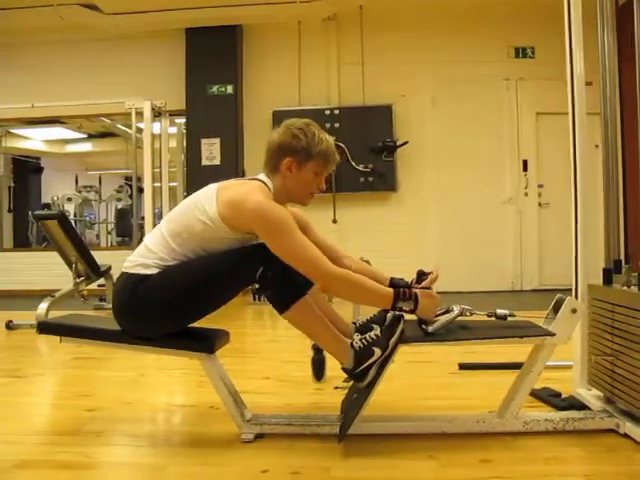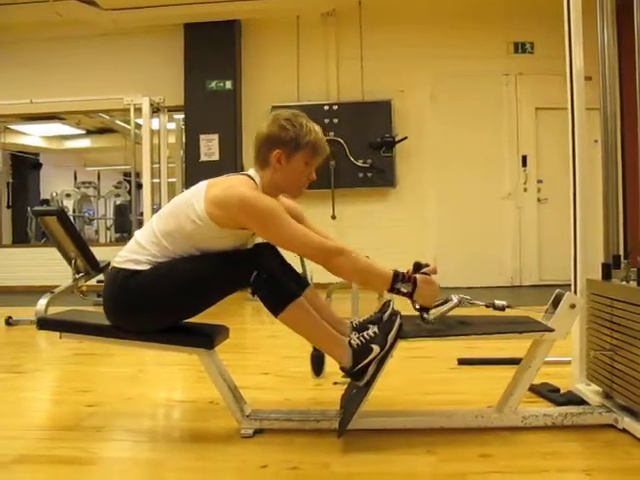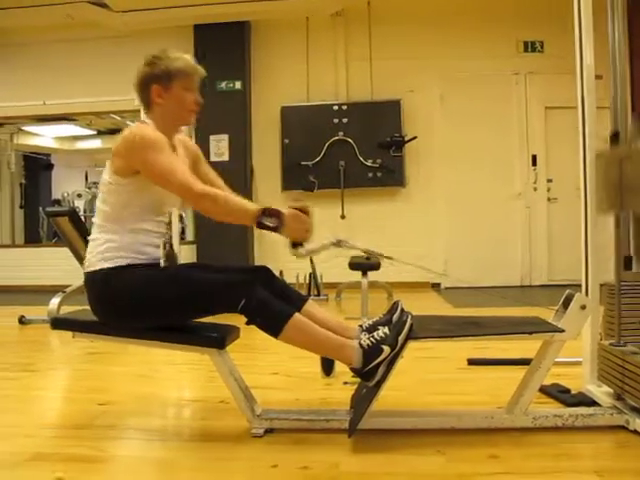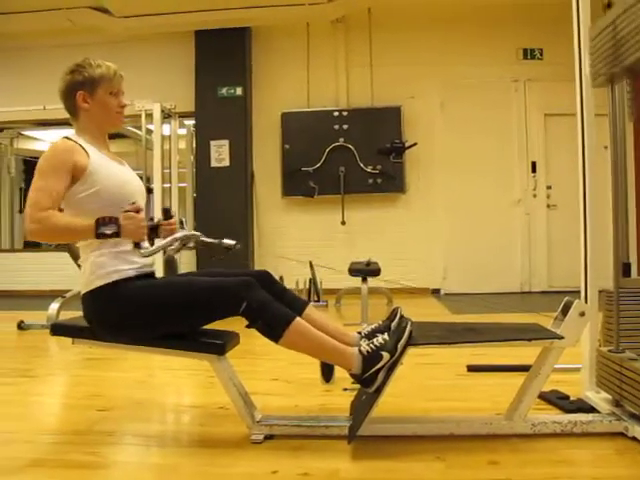
dt=0.7s
person 1, frame 1
left shoulder: (280, 207)
right shoulder: (257, 203)
left elbow: (341, 261)
right elbow: (328, 278)
left wrist: (402, 286)
right wrist: (406, 301)
left hip: (162, 289)
right hip: (139, 296)
left knee: (278, 265)
right knee: (266, 263)
left ankle: (351, 333)
right ankle: (353, 356)
person 1, frame 2
left shoulder: (274, 201)
right shoulder: (245, 198)
left elbow: (335, 248)
right elbow: (329, 256)
left wrist: (400, 276)
right wrist: (406, 285)
left hip: (155, 283)
right hip: (130, 292)
left knee: (267, 264)
right knee: (260, 265)
left ankle: (348, 334)
right ankle: (350, 355)
person 1, frame 3
left shoulder: (181, 145)
right shoulder: (141, 139)
left elbow: (227, 197)
right elbow: (200, 197)
left wrist: (275, 216)
right wrist: (274, 220)
left hip: (145, 275)
right hip: (115, 284)
left knee: (259, 277)
right knee: (244, 291)
left ankle: (358, 336)
right ankle: (358, 356)
person 1, frame 4
left shoulder: (109, 157)
right shoulder: (66, 153)
right elbow: (38, 223)
left wrist: (152, 231)
right wrist: (110, 226)
left hip: (141, 285)
right hip: (113, 298)
left knee: (259, 281)
right knee: (243, 294)
left ankle: (357, 343)
right ankle: (357, 363)
